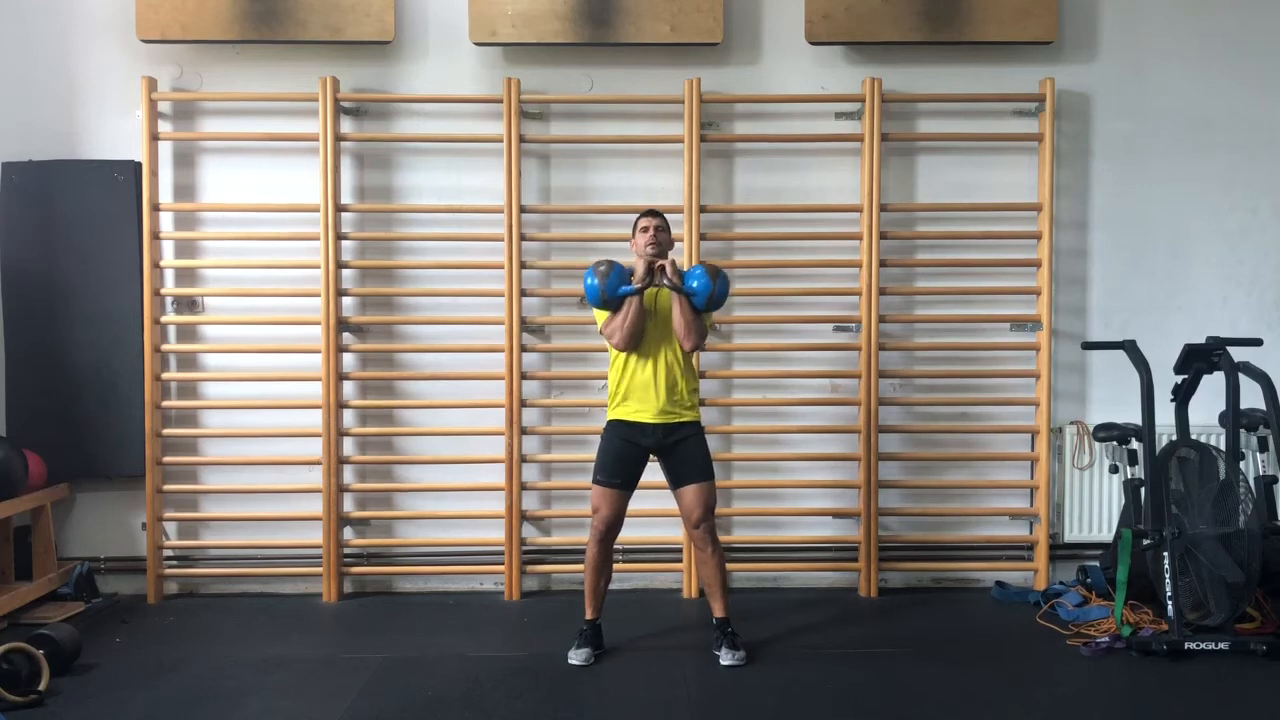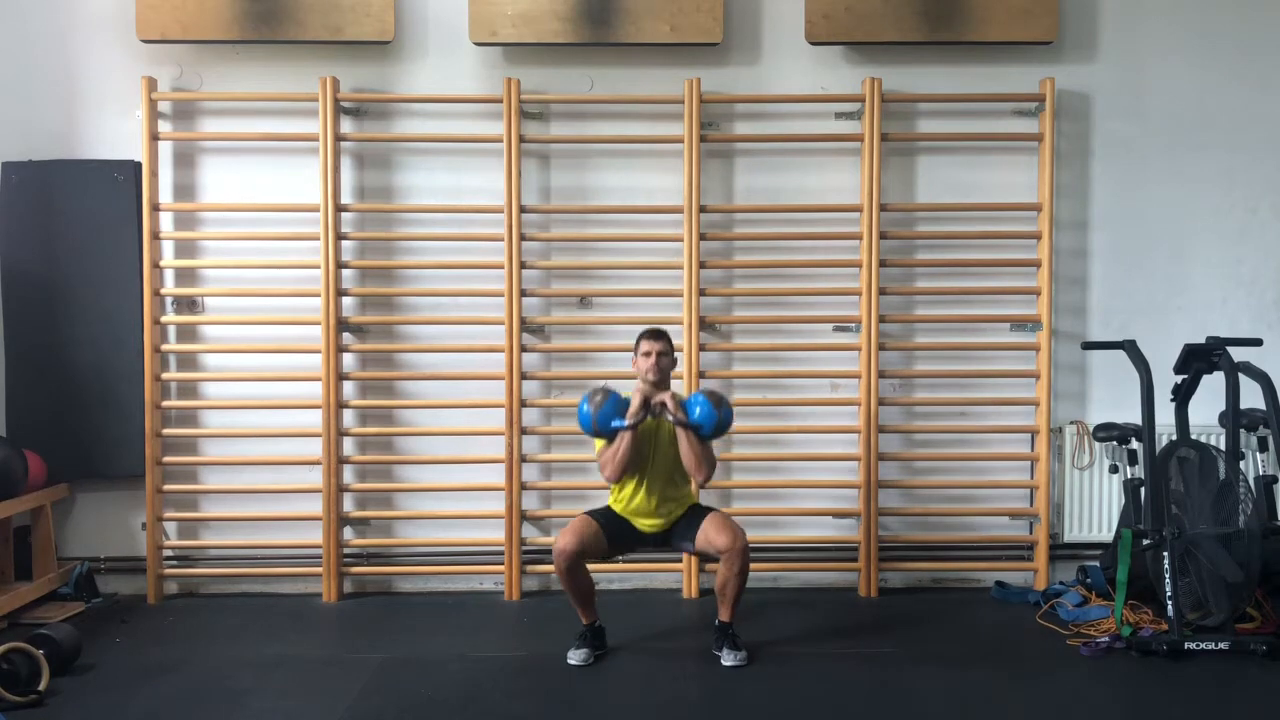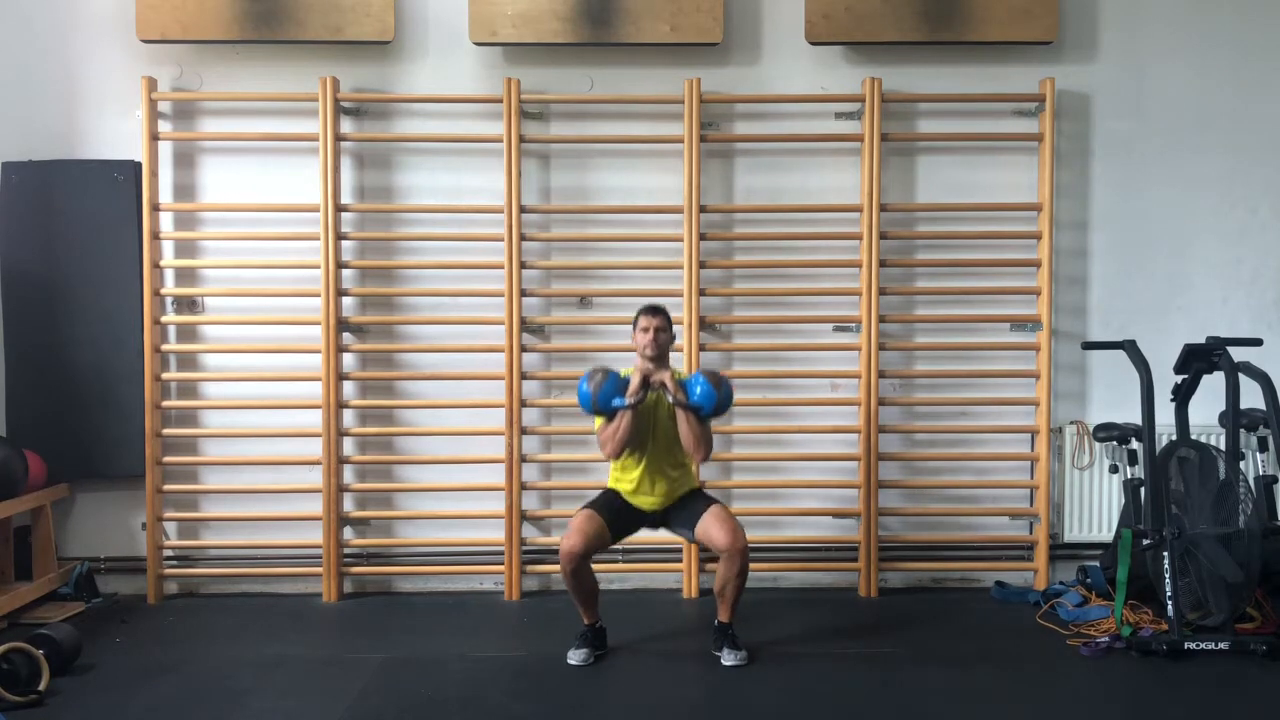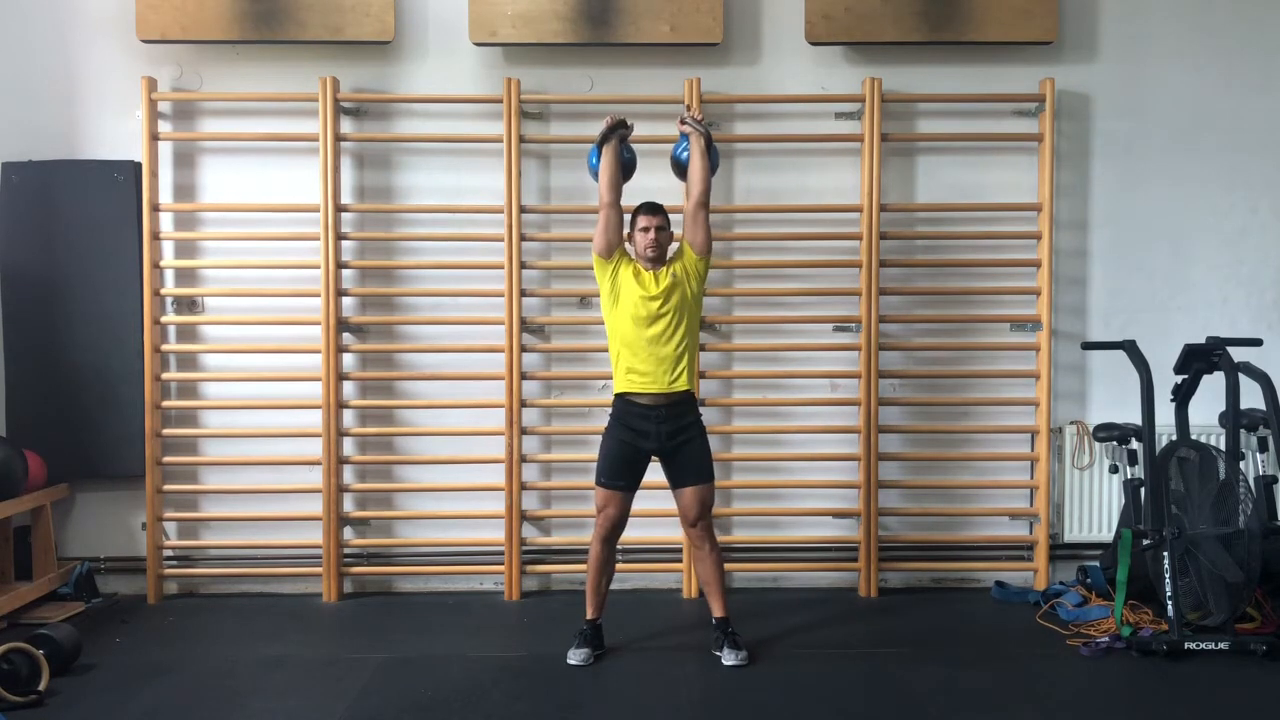
dt=0.7s
person 1, frame 1
left shoulder: (687, 289)
left elbow: (692, 341)
right elbow: (620, 340)
left wrist: (675, 285)
right wrist: (638, 284)
left hip: (681, 423)
right hip: (626, 422)
left knee: (702, 527)
right knee: (603, 528)
left ankle: (723, 628)
right ankle: (591, 628)
person 1, frame 2
left shoulder: (688, 410)
left elbow: (702, 475)
right elbow: (611, 473)
left wrist: (679, 417)
right wrist: (633, 417)
left hip: (679, 514)
right hip: (625, 515)
left knee: (735, 543)
right knee: (565, 548)
left ankle: (724, 629)
right ankle: (591, 629)
person 1, frame 3
left shoulder: (689, 390)
left elbow: (701, 452)
right elbow: (609, 449)
left wrist: (677, 397)
right wrist: (634, 395)
left hip: (680, 495)
right hip: (624, 495)
left knee: (733, 543)
right knee: (572, 548)
left ankle: (724, 630)
right ankle: (592, 629)
person 1, frame 4
left shoulder: (688, 272)
right shoulder: (614, 272)
left elbow: (698, 202)
right elbow: (606, 202)
left wrist: (696, 137)
right wrist: (612, 141)
left hip: (681, 414)
right hip: (629, 414)
left knee: (699, 526)
right knee: (607, 527)
left ankle: (722, 627)
right ankle: (591, 628)
